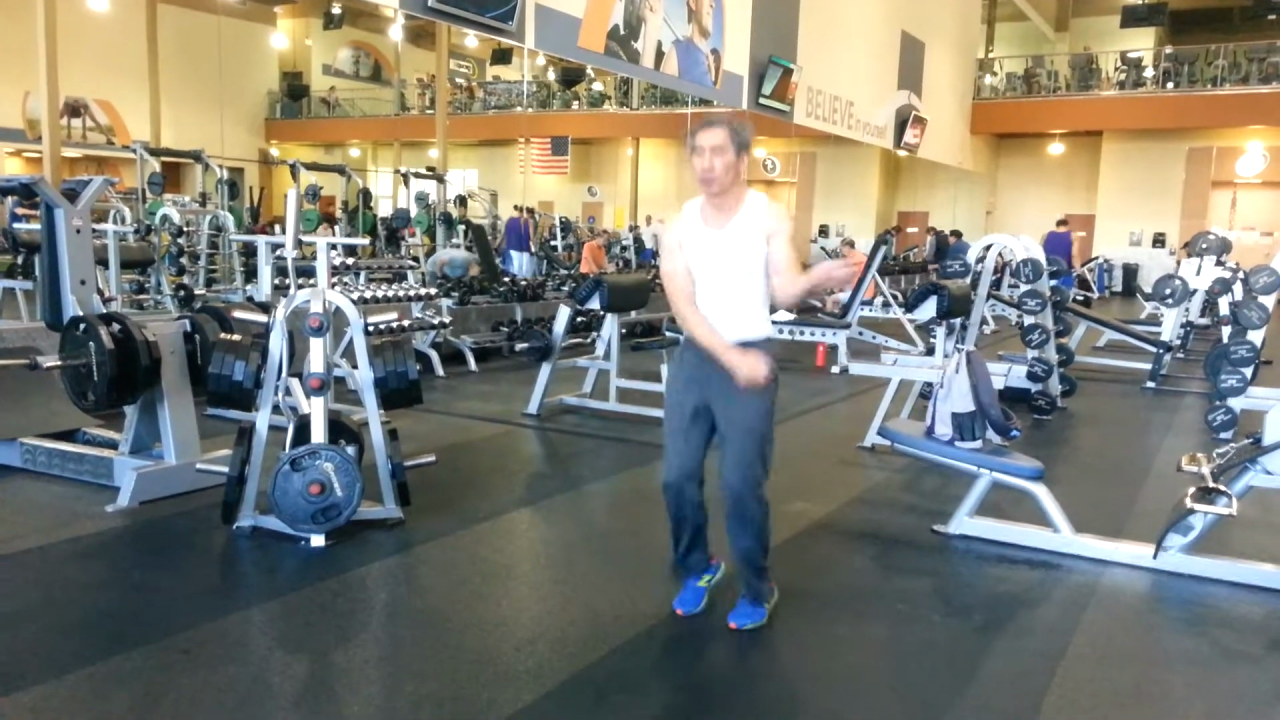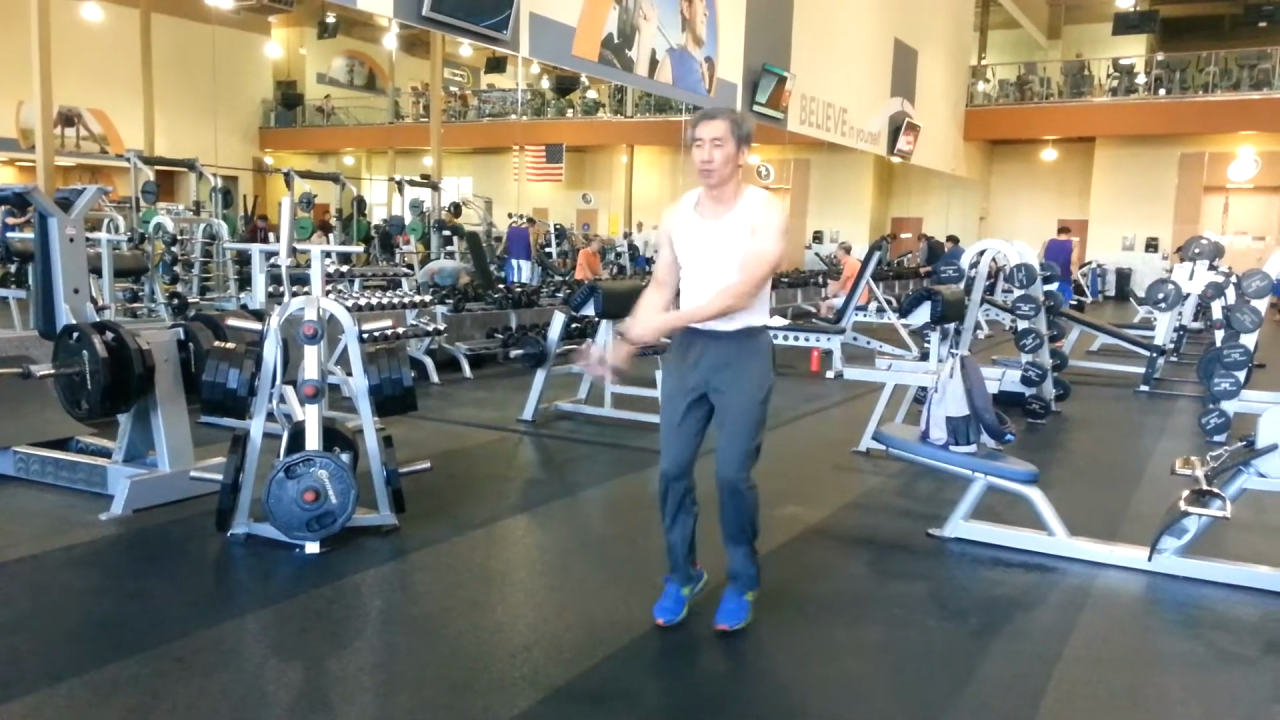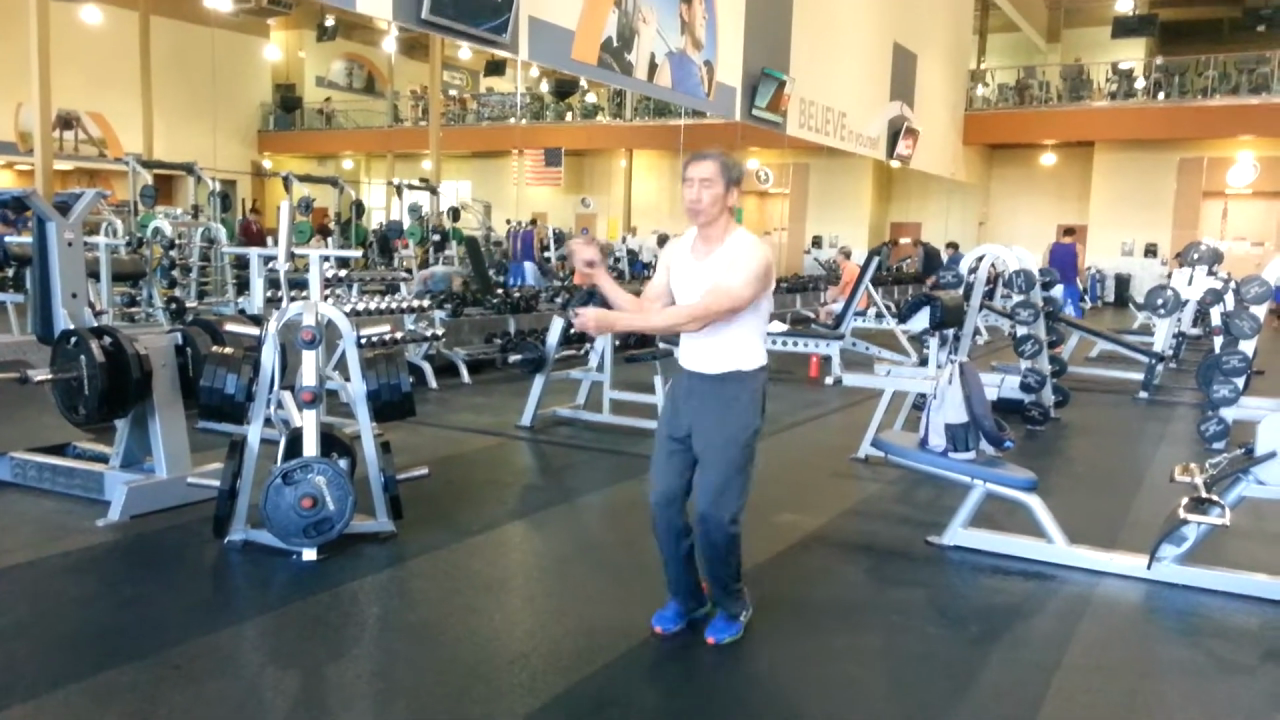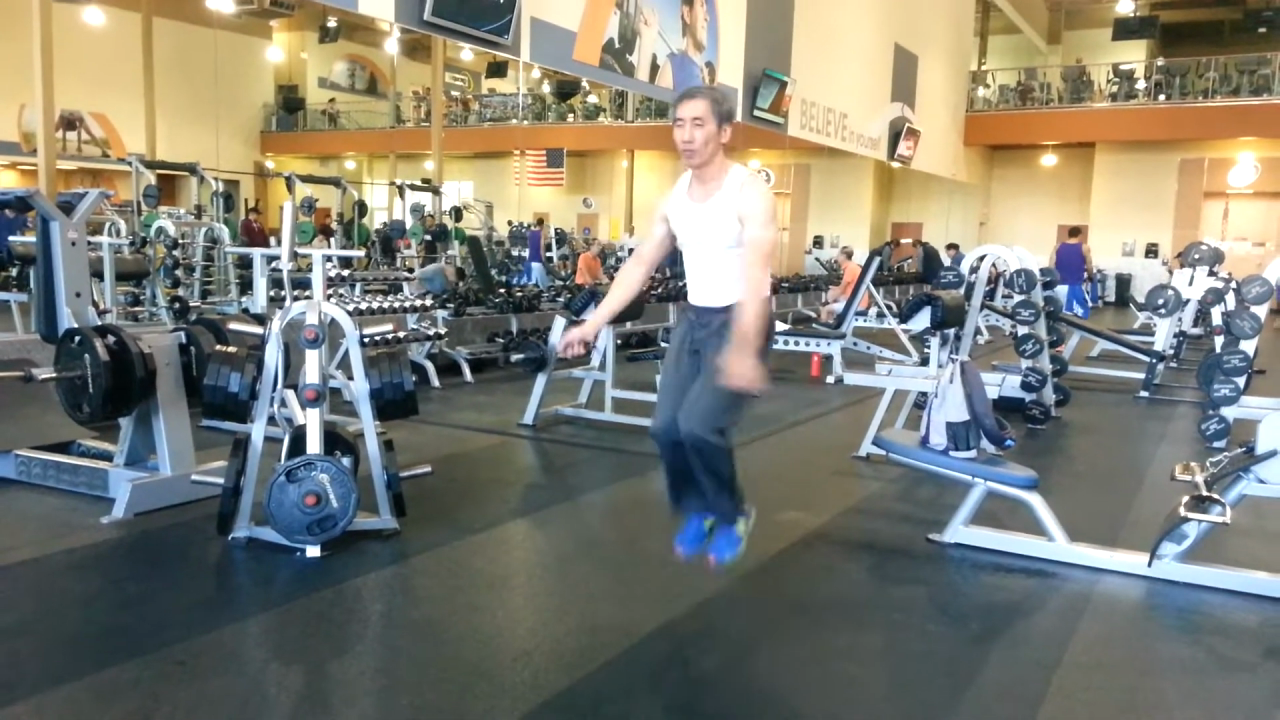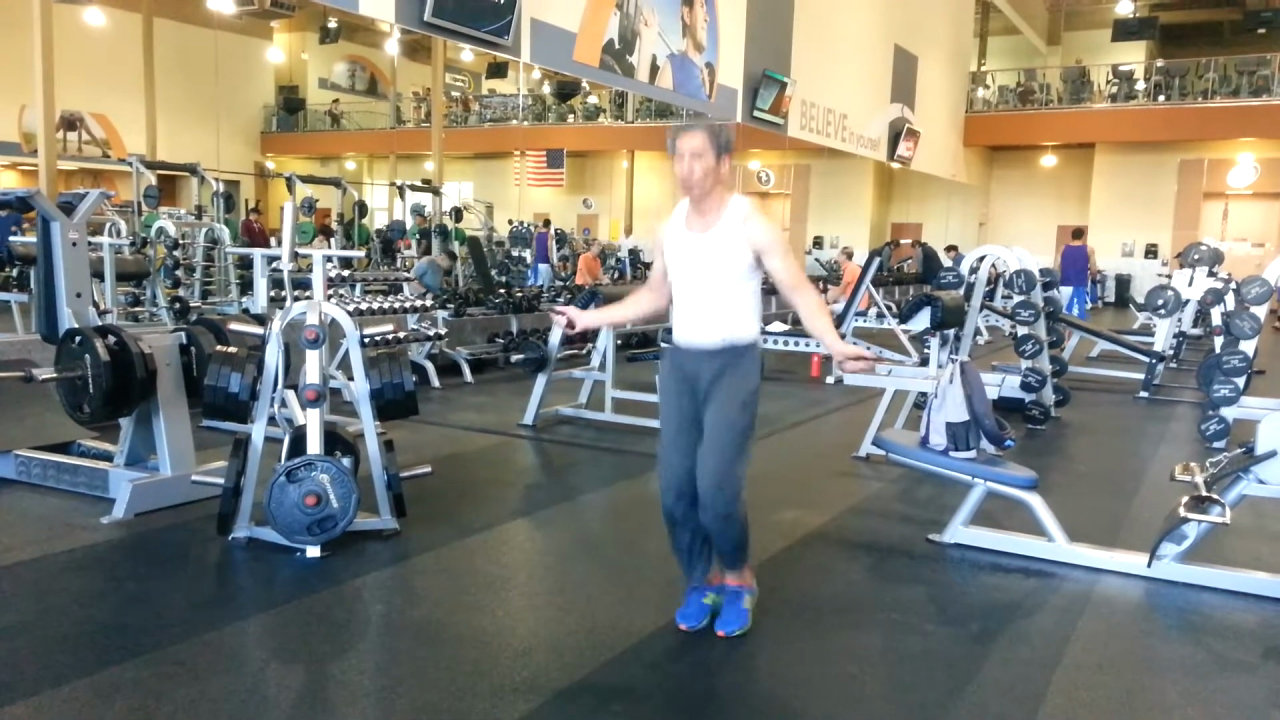
dt=0.2s
person 1, frame 1
left shoulder: (769, 217)
right shoulder: (679, 226)
left elbow: (785, 290)
right elbow: (683, 305)
left wrist: (820, 278)
right wrist: (730, 358)
left hip: (752, 356)
right hip: (695, 357)
left knee: (741, 485)
right knee: (678, 477)
left ankle: (756, 590)
right ankle: (698, 568)
person 1, frame 2
left shoulder: (766, 213)
right shoulder: (677, 215)
left elbow: (740, 291)
right elbow: (661, 288)
left wrist: (667, 321)
right wrist: (624, 343)
left hip: (744, 352)
right hip: (688, 349)
left knee: (732, 474)
right knee: (674, 468)
left ankle: (742, 582)
right ankle: (682, 575)
person 1, frame 3
left shoulder: (752, 255)
right shoulder: (674, 252)
left elbow: (698, 316)
right elbow: (646, 309)
left wrist: (614, 321)
right wrist: (600, 276)
left hip: (735, 388)
right hip: (686, 385)
left knee: (713, 511)
right knee: (664, 501)
left ankle: (730, 605)
right ankle: (687, 596)
person 1, frame 4
left shoulder: (751, 193)
right shoulder: (675, 196)
left elbow: (759, 275)
right elbow: (641, 264)
left wrist: (743, 349)
right wrist: (594, 322)
left hip: (738, 321)
right hip: (694, 318)
left knee: (698, 424)
right knee: (667, 428)
left ankle: (730, 511)
right ankle: (698, 509)
person 1, frame 5
left shoulder: (753, 224)
right shoulder: (668, 228)
left elbow: (801, 292)
left wrist: (835, 345)
right wrist: (595, 318)
left hip: (734, 364)
right hip: (681, 362)
left knee: (715, 484)
right knee: (675, 486)
left ankle: (737, 579)
right ankle: (702, 583)
